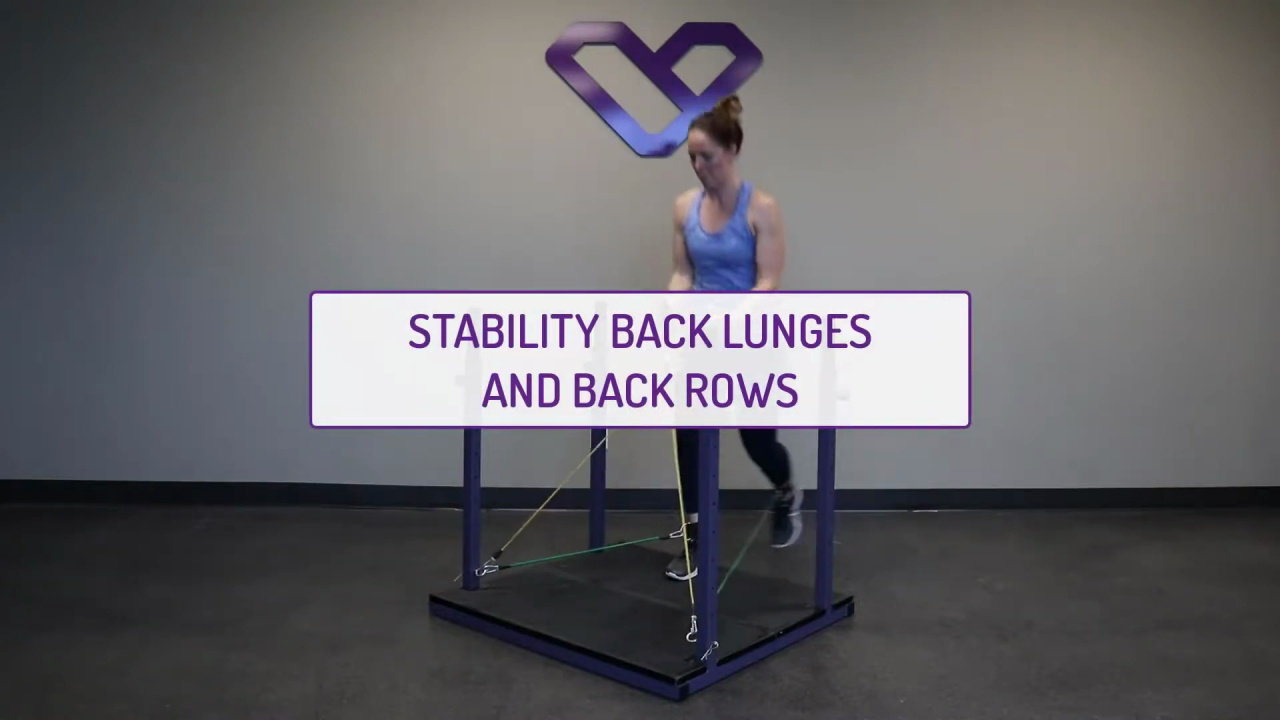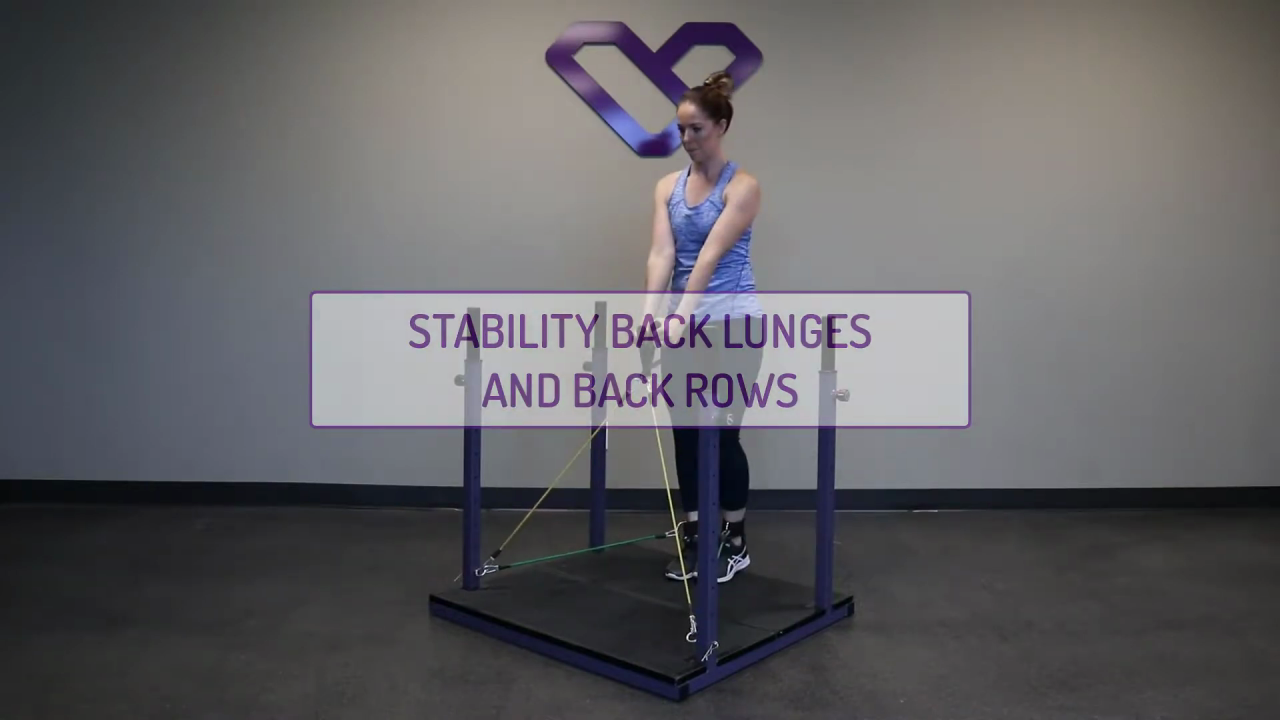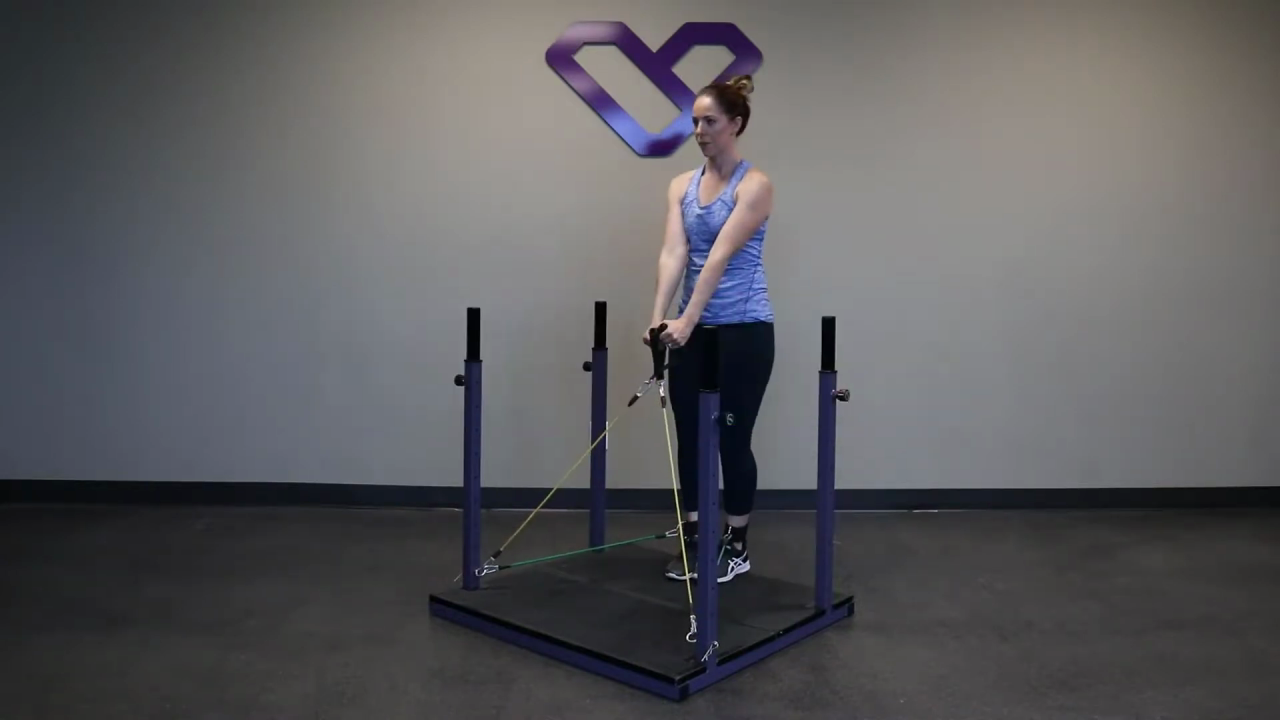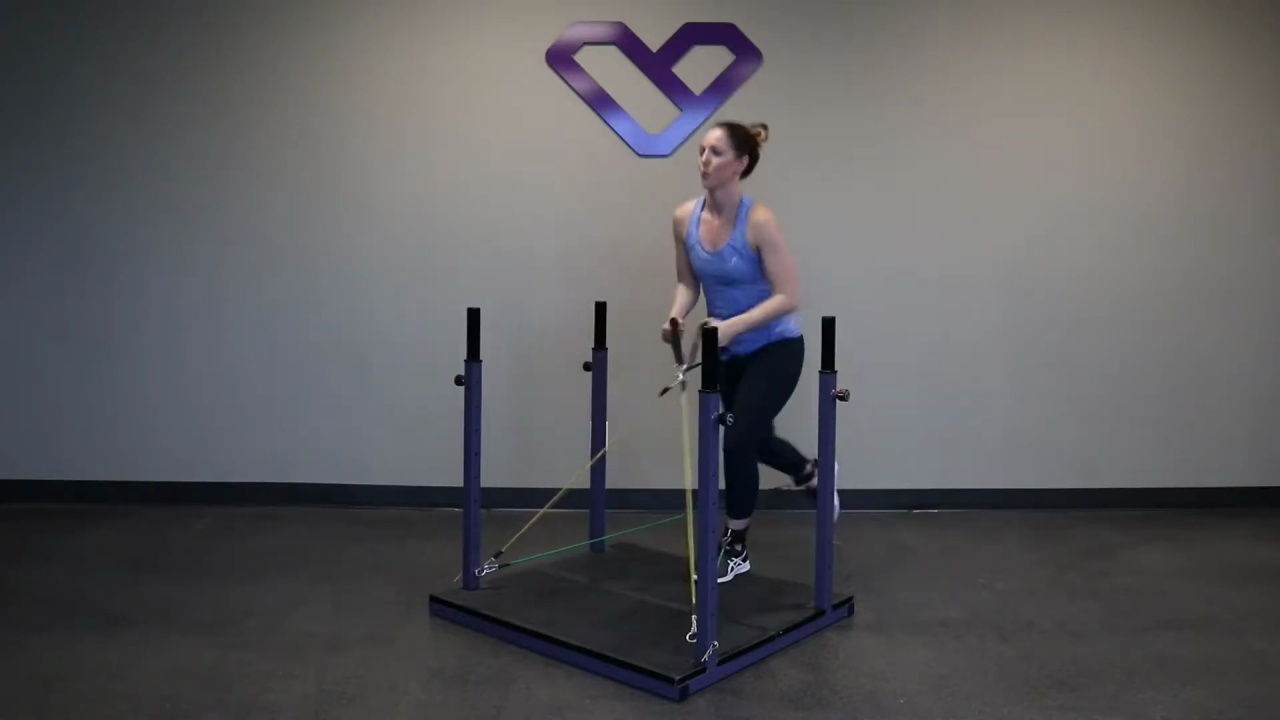
dt=0.5s
person 1, frame 1
left shoulder: (760, 207)
right shoulder: (684, 206)
left elbow: (769, 285)
right elbow: (682, 274)
left knee: (757, 438)
right knee: (688, 432)
left ankle: (787, 497)
right ankle: (694, 538)
person 1, frame 2
left shoulder: (742, 187)
right shoulder: (667, 187)
left elbow: (711, 257)
right elbow: (662, 253)
left wrist: (680, 316)
right wrist: (650, 314)
left hip: (731, 324)
right hip: (682, 325)
left knee: (721, 434)
right knee: (685, 434)
left ankle: (735, 541)
right ankle: (692, 538)
person 1, frame 3
left shoulder: (755, 185)
right shoulder: (682, 185)
left elbow: (720, 257)
right elbow: (673, 252)
left wrist: (686, 321)
right wrist: (659, 316)
left hip: (744, 325)
right hip: (696, 325)
left knee: (732, 438)
right knee: (687, 433)
left ankle: (736, 546)
right ankle: (693, 540)
person 1, frame 4
left shoulder: (759, 221)
right shoulder: (684, 217)
left elbow: (787, 298)
right elbow: (688, 282)
left wrist: (731, 326)
right wrist: (676, 318)
left hip: (775, 348)
right hip: (730, 351)
left knee: (736, 443)
right knee: (756, 438)
left ankle: (736, 548)
right ankle: (813, 475)
